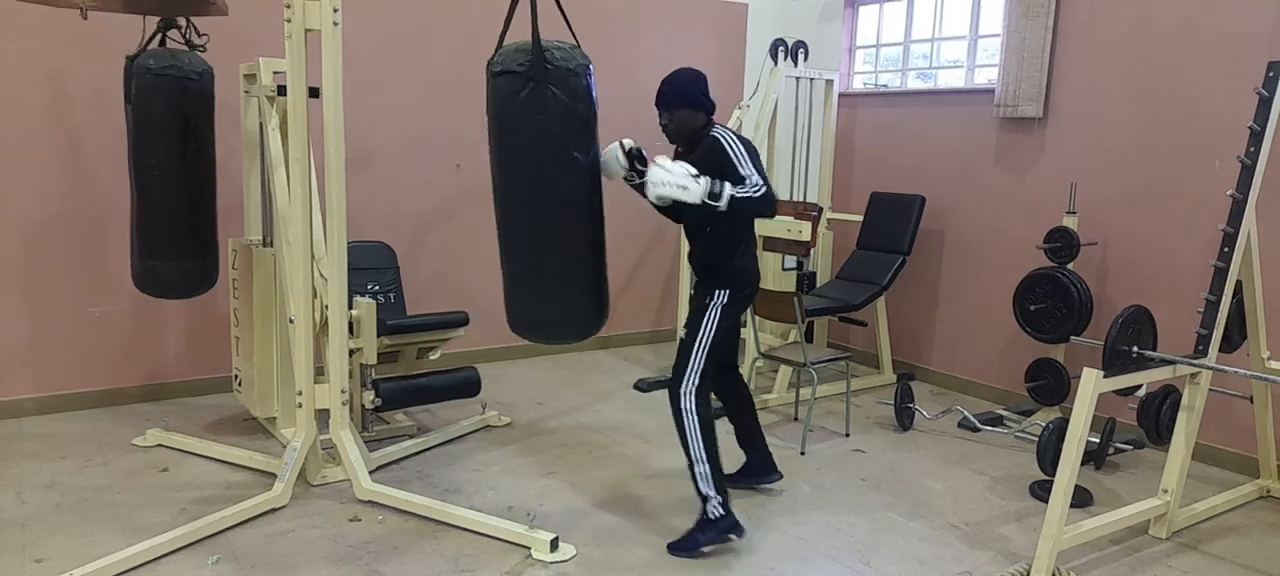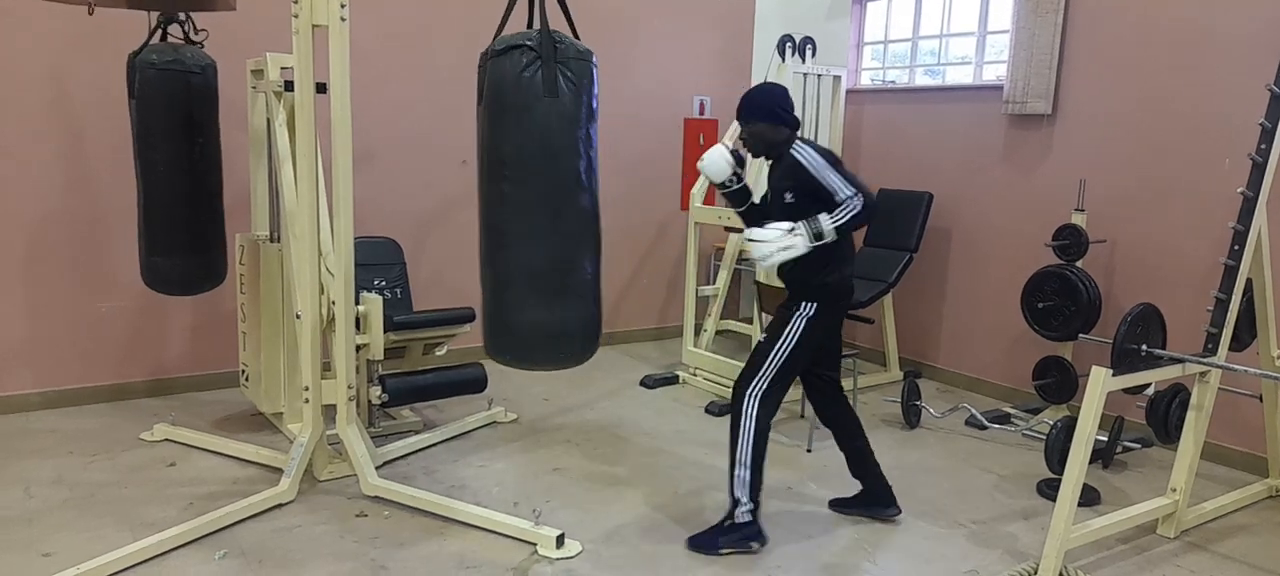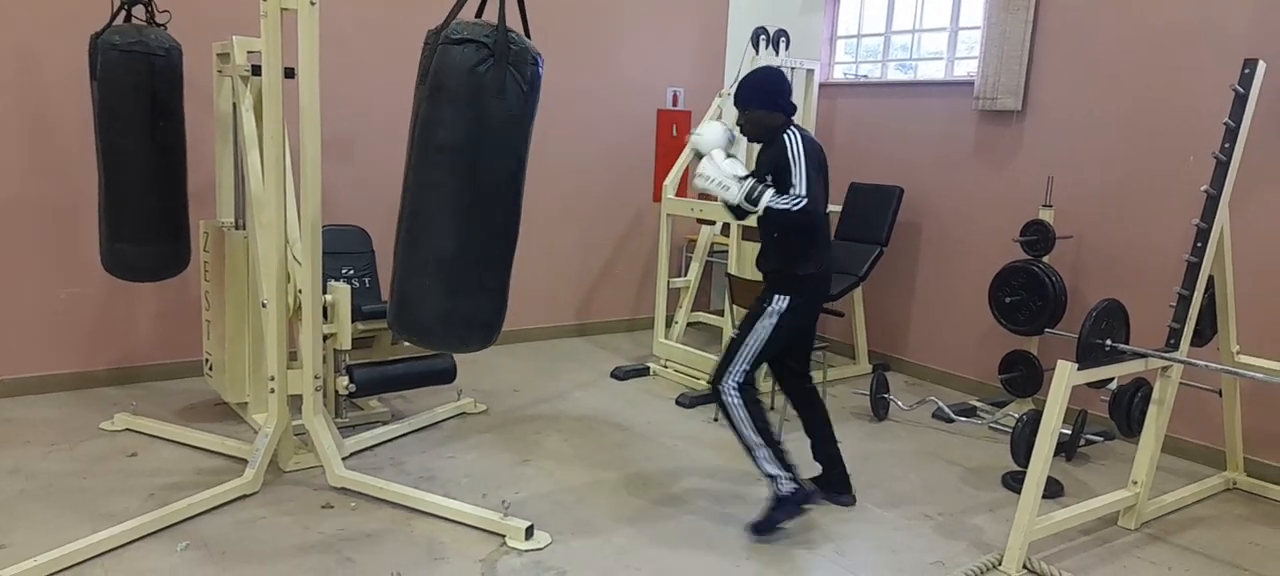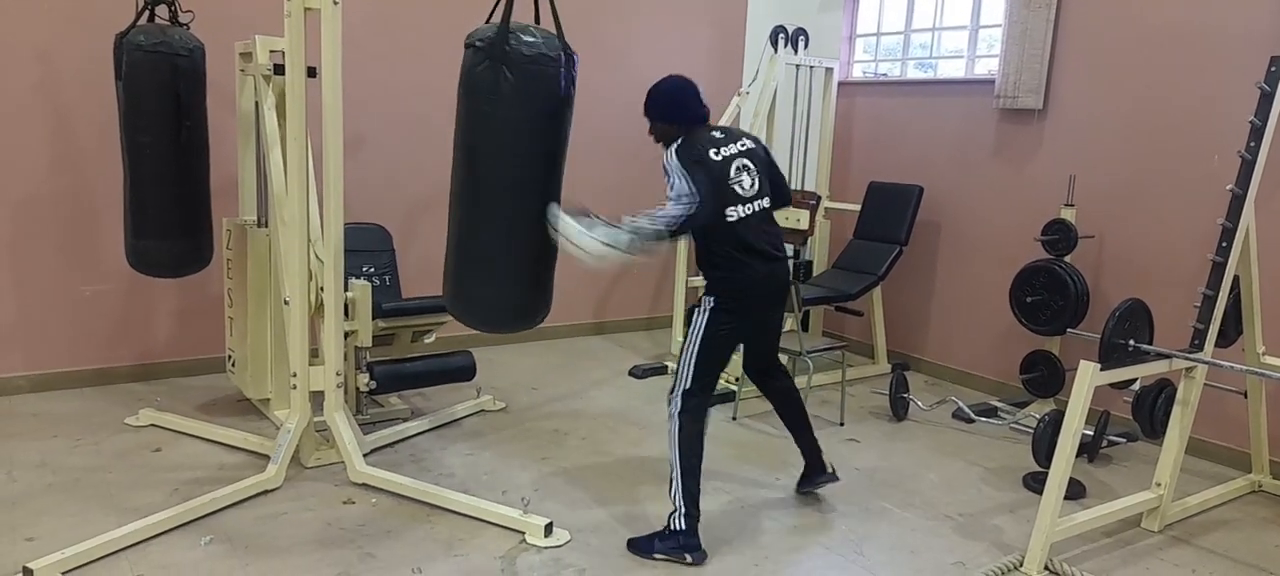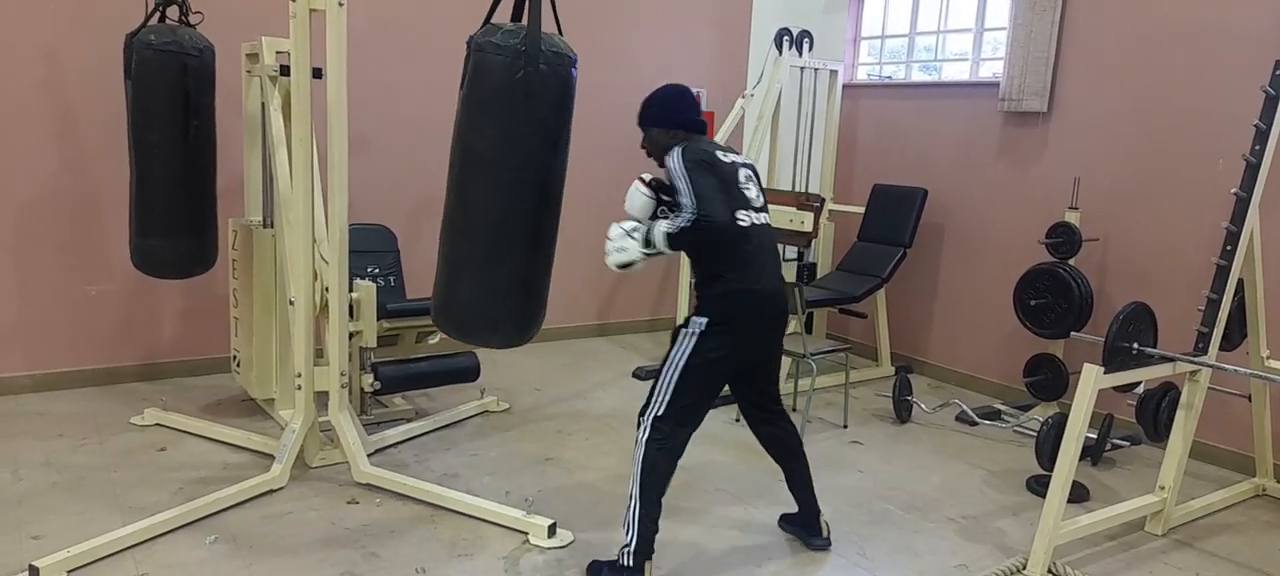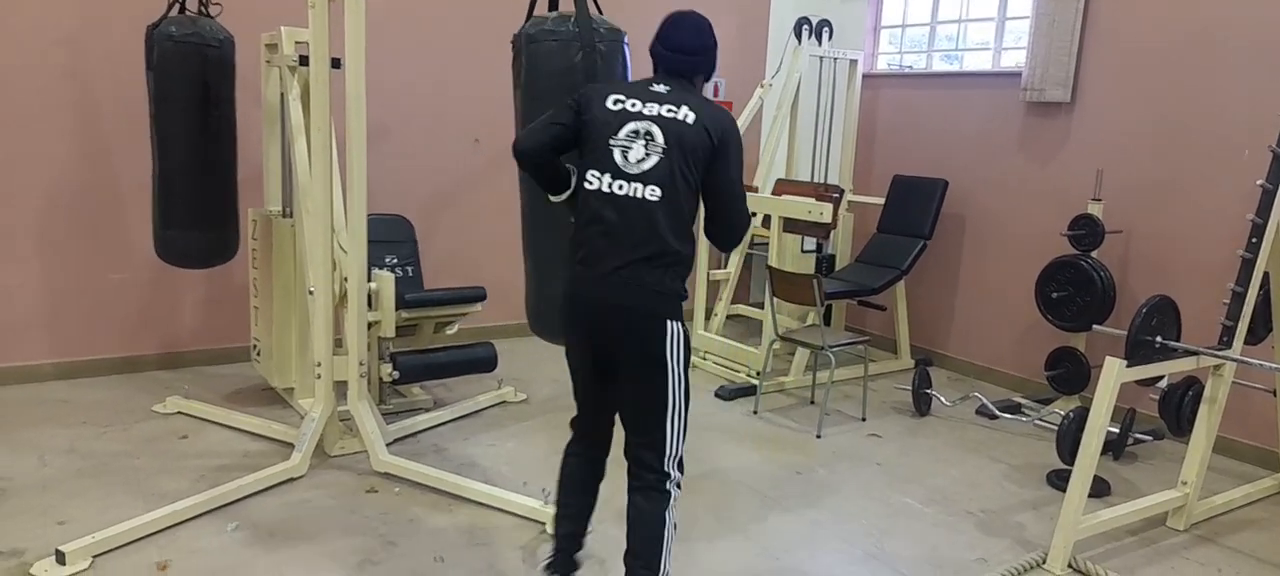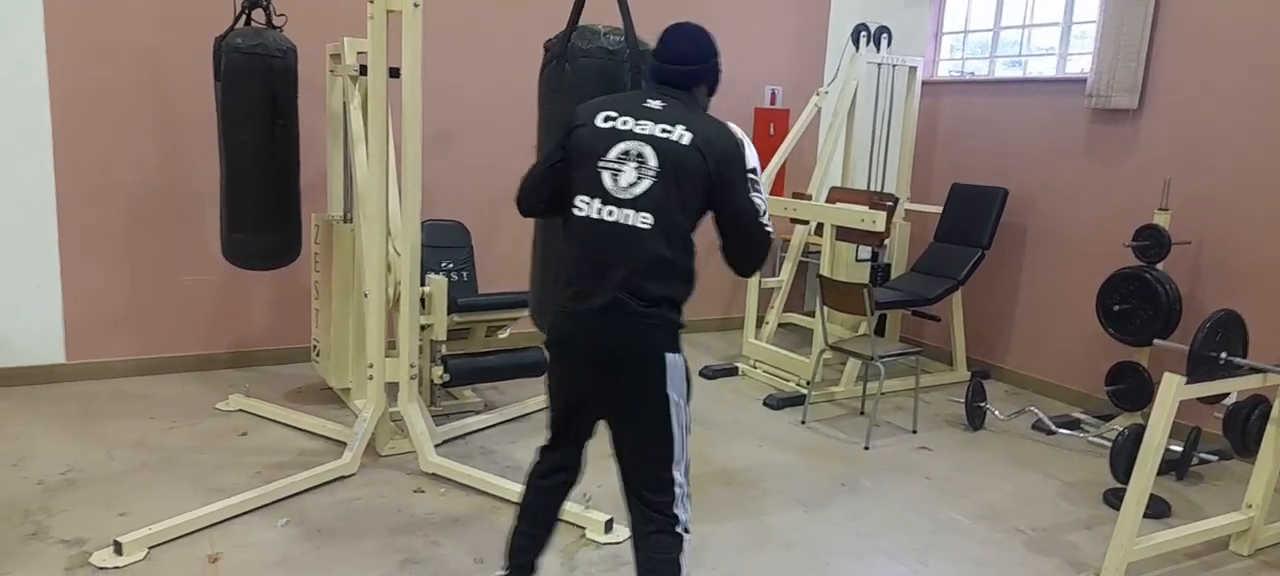
dt=0.7s
person 1, frame 1
left shoulder: (727, 144)
right shoulder: (687, 149)
left elbow: (765, 202)
right elbow: (679, 212)
left wrist: (701, 186)
right wrist: (638, 174)
left hip: (726, 282)
right hip: (718, 278)
left knee: (687, 391)
right knee: (723, 373)
left ankle: (719, 516)
right ankle: (760, 464)
person 1, frame 2
left shoulder: (805, 158)
right shoulder: (784, 163)
left elbow: (861, 205)
right elbow: (766, 224)
left wrist: (805, 235)
right wrist: (732, 183)
left hip: (817, 295)
right hip: (817, 293)
left knee: (752, 395)
right knee: (824, 390)
left ankle: (743, 521)
right ankle: (877, 493)
person 1, frame 3
left shoulder: (795, 145)
right shoulder: (775, 147)
left elbow: (804, 212)
right elbow: (756, 198)
left wrist: (738, 190)
right wrist: (720, 163)
left hip: (794, 287)
right hip: (801, 284)
left knee: (731, 381)
right knee: (794, 378)
left ankle: (786, 487)
right ankle: (834, 480)
person 1, frame 4
left shoulder: (682, 155)
right shoulder: (747, 143)
left elbow: (686, 214)
right elbow: (781, 195)
left wrist: (617, 234)
left hip: (733, 294)
right hip: (772, 279)
left knee: (688, 400)
right knee: (767, 368)
left ankle: (683, 532)
right ankle: (815, 464)
person 1, frame 5
left shoulder: (686, 157)
right shoulder: (734, 160)
left elbow: (702, 220)
left wrist: (647, 238)
right wrist: (662, 198)
left hip: (724, 311)
right hip: (770, 305)
left knee: (662, 427)
right knee: (767, 412)
right ankle: (812, 520)
person 1, frame 6
left shoulder: (597, 99)
right shoulder: (715, 124)
left elbow: (529, 147)
right elbow: (728, 232)
left hip: (586, 297)
right hip: (652, 305)
left knee: (589, 429)
right knee: (653, 465)
person 1, frame 7
left shoulder: (595, 115)
right shoulder: (715, 141)
left elbow: (531, 199)
right elbow: (747, 257)
right wrist: (752, 191)
left hip: (572, 326)
right hip: (644, 339)
left knee: (559, 455)
right knee: (658, 507)
